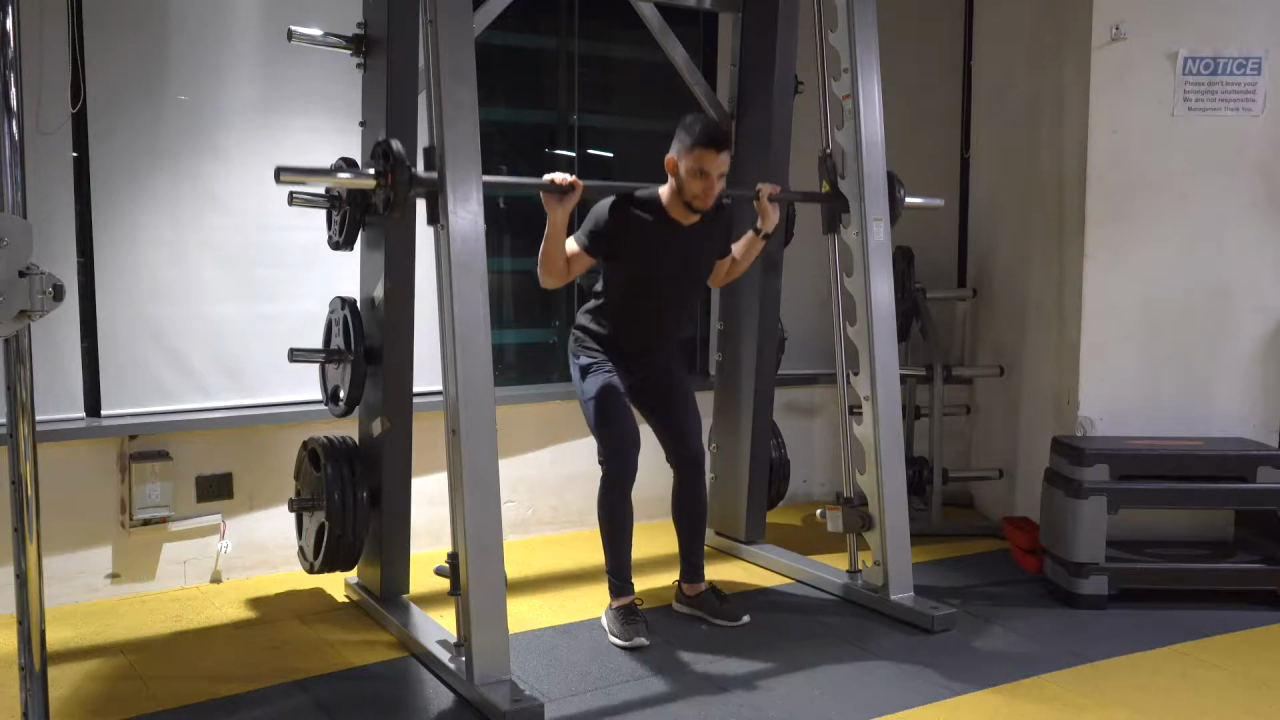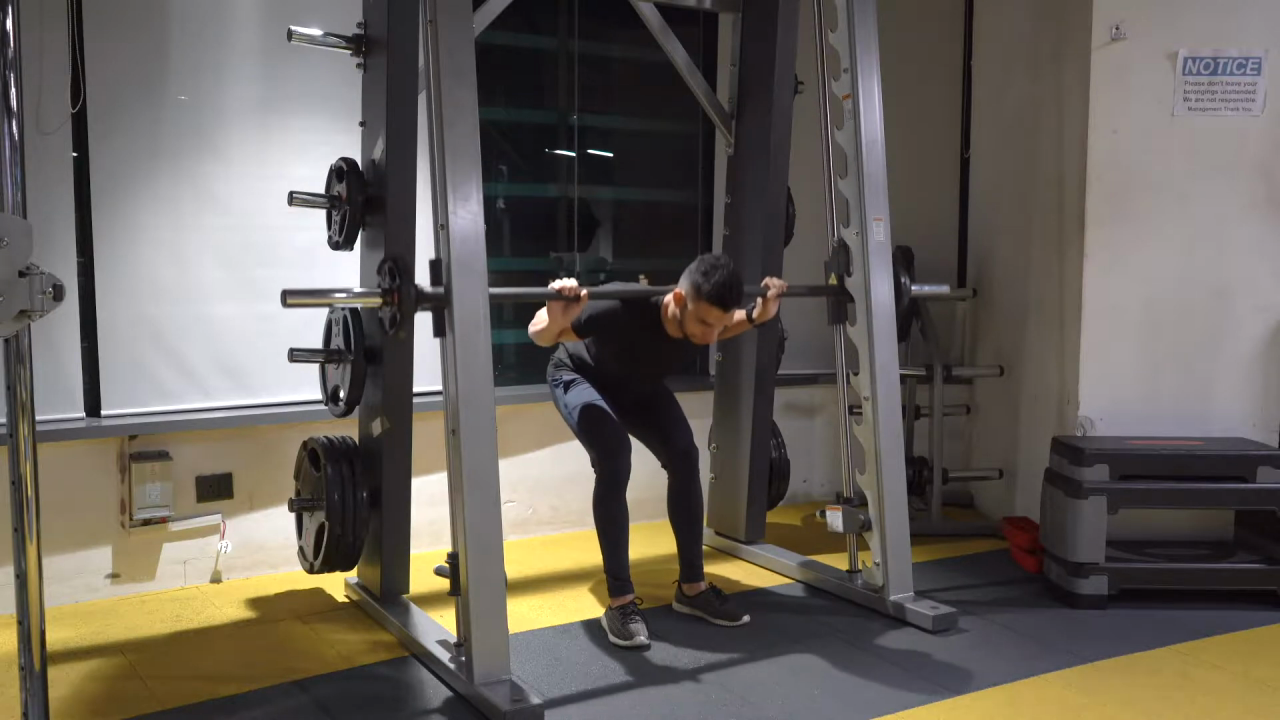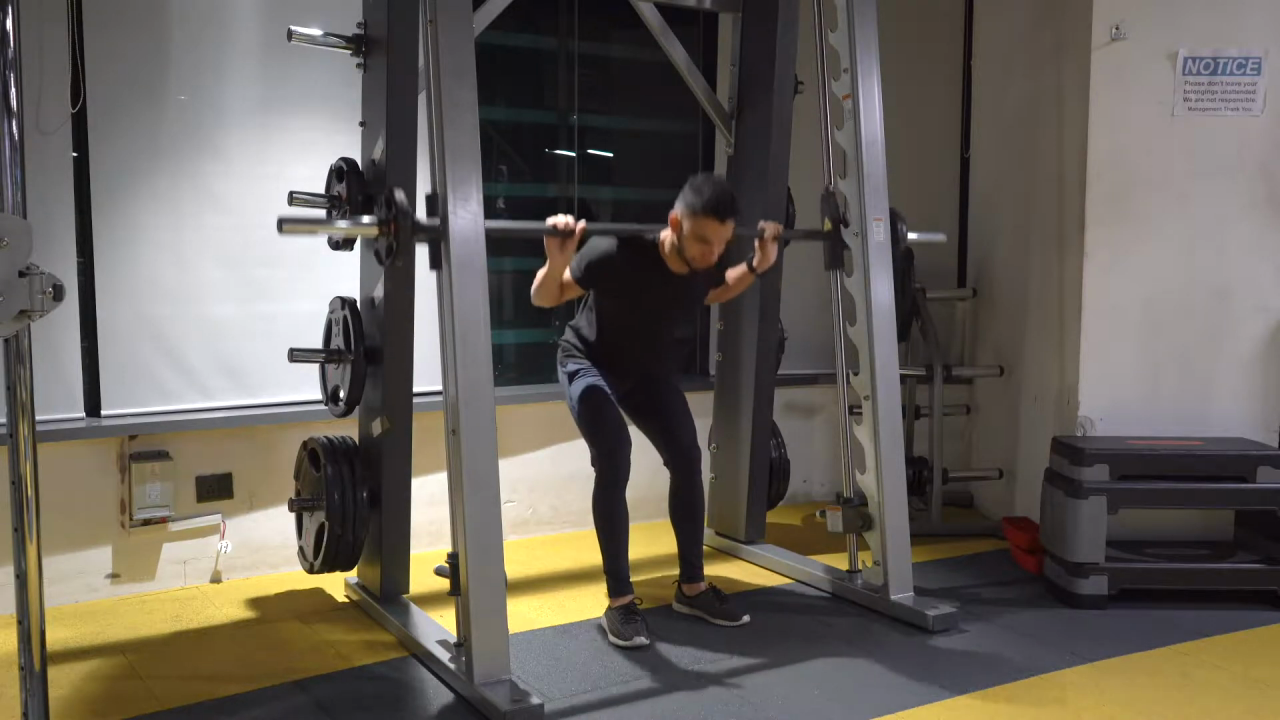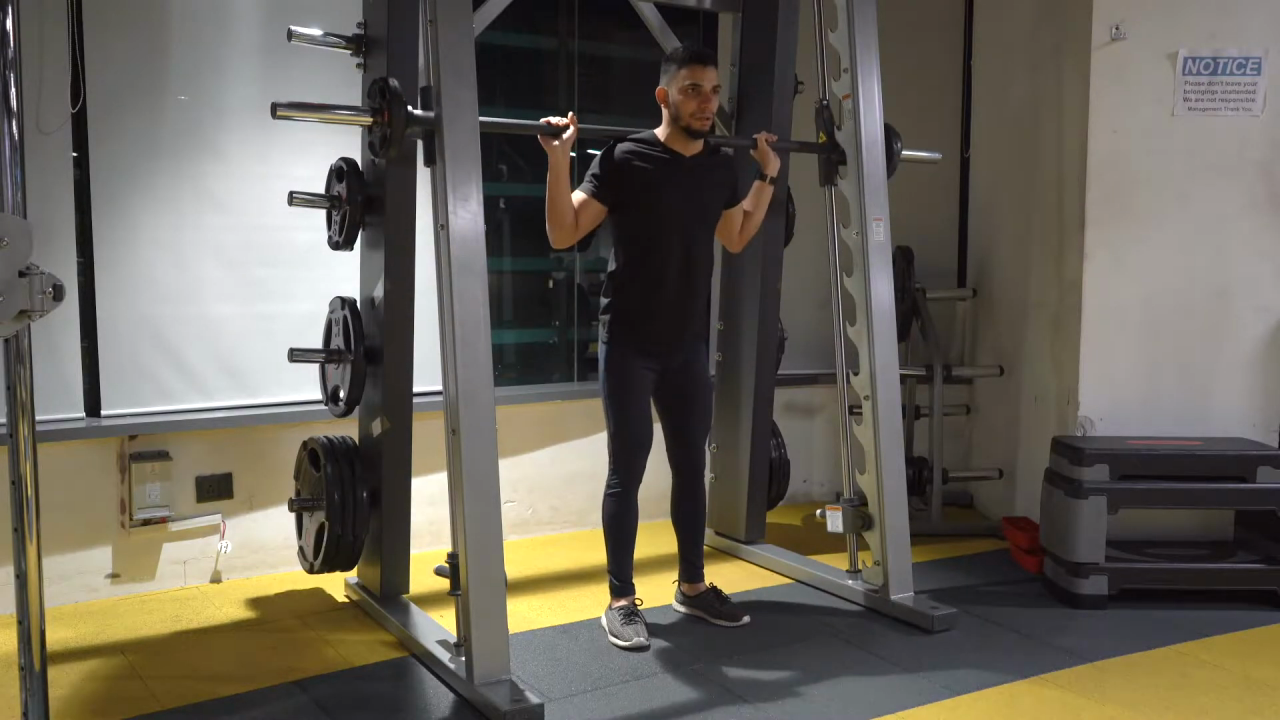
dt=1s
person 1, frame 1
left shoulder: (716, 220)
right shoulder: (621, 215)
left elbow: (720, 275)
right elbow: (553, 277)
left wrist: (764, 228)
right wrist: (557, 218)
left hip: (661, 357)
right hip: (602, 354)
left knee: (690, 459)
right knee: (621, 463)
left ankle: (692, 586)
right ankle: (620, 601)
person 1, frame 2
left shoulder: (705, 319)
right shoulder: (620, 311)
right elbow: (539, 336)
left wrist: (758, 315)
right wrist: (555, 319)
left hip: (640, 384)
right hip: (582, 377)
left knee: (684, 456)
right knee: (614, 459)
left ankle: (692, 586)
right ankle: (621, 601)
person 1, frame 3
left shoulder: (709, 262)
right shoulder: (618, 255)
right elbow: (544, 298)
left wrist: (758, 265)
right wrist: (556, 262)
left hip: (649, 367)
right hip: (589, 362)
left knee: (687, 458)
right knee: (615, 462)
left ankle: (691, 586)
right ankle: (620, 601)
person 1, frame 4
left shoulder: (719, 166)
right shoulder: (625, 159)
left elbow: (736, 238)
right elbow: (562, 234)
left wrist: (767, 176)
right wrist: (559, 161)
left hip: (688, 345)
right hip: (629, 344)
left knee: (691, 465)
right knee: (628, 470)
left ankle: (692, 586)
right ankle: (621, 599)
